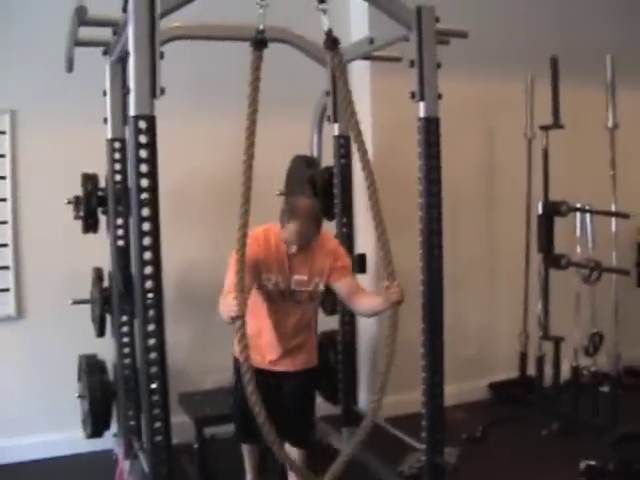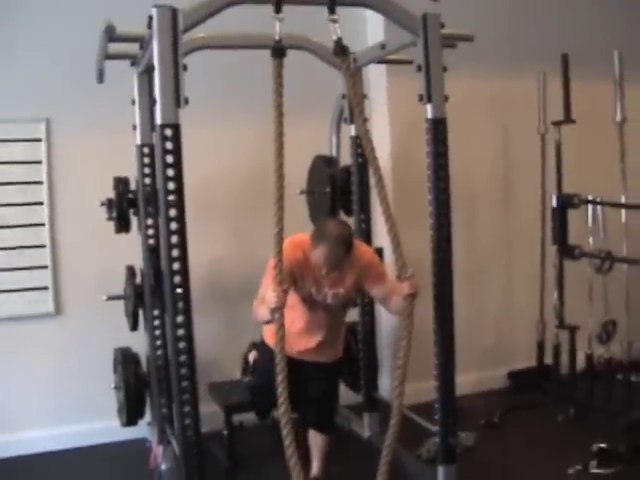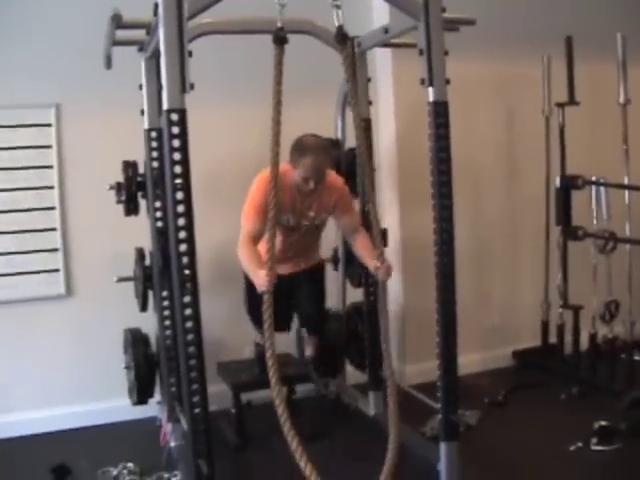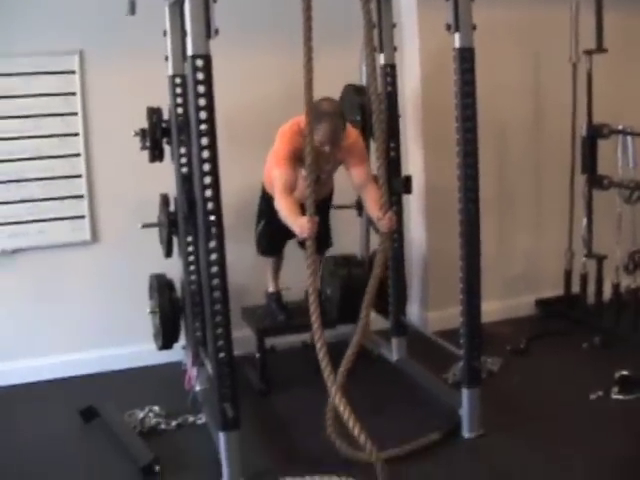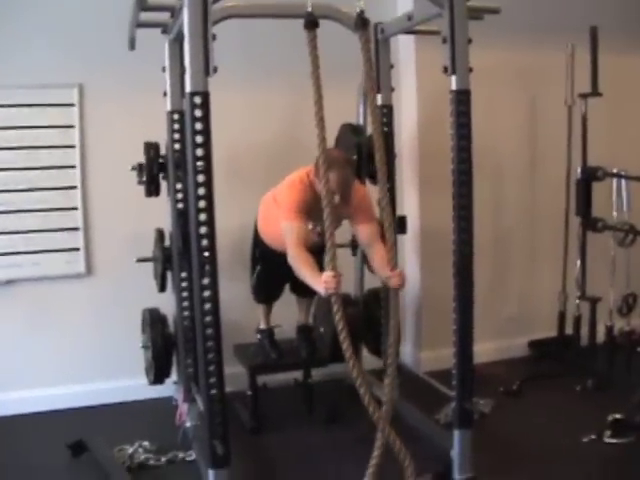
dt=1s
person 1, frame 1
left shoulder: (329, 249)
right shoulder: (255, 243)
left elbow: (354, 297)
right elbow: (228, 296)
left wrist: (383, 301)
right wrist: (230, 308)
left hip: (300, 357)
right hip: (255, 353)
left knee: (297, 427)
right knee: (249, 423)
person 1, frame 2
left shoulder: (364, 259)
right shoulder: (291, 251)
left elbow: (391, 300)
right elbow: (258, 310)
left wrist: (405, 295)
right wrist: (268, 310)
left hip: (325, 352)
right hip: (281, 344)
left knee: (320, 416)
right knee: (263, 398)
right ankle: (256, 359)
person 1, frame 3
left shoulder: (335, 187)
right shoulder: (268, 183)
left elbow: (354, 233)
right elbow: (246, 242)
left wrist: (373, 263)
right wrist: (257, 276)
left hip: (307, 265)
right hip: (267, 264)
left knee: (313, 317)
right knee: (264, 320)
left ankle: (312, 356)
right ankle: (262, 345)
person 1, frame 4
left shoulder: (351, 139)
right shoulder: (290, 136)
left elbow: (364, 184)
right elbow: (283, 193)
left wrist: (378, 215)
right wrist: (296, 223)
left hip: (319, 193)
right hip: (279, 192)
left knee: (319, 242)
right knee: (272, 243)
right ankle: (272, 291)
person 1, frame 5
left shoulder: (358, 195)
right shoulder: (295, 188)
left elbow: (371, 243)
right elbow: (295, 249)
left wrist: (387, 274)
right wrist: (318, 282)
left hip: (313, 237)
right hip: (272, 237)
left knee: (307, 285)
right knee: (266, 289)
left ankle: (304, 327)
right ankle: (264, 328)
